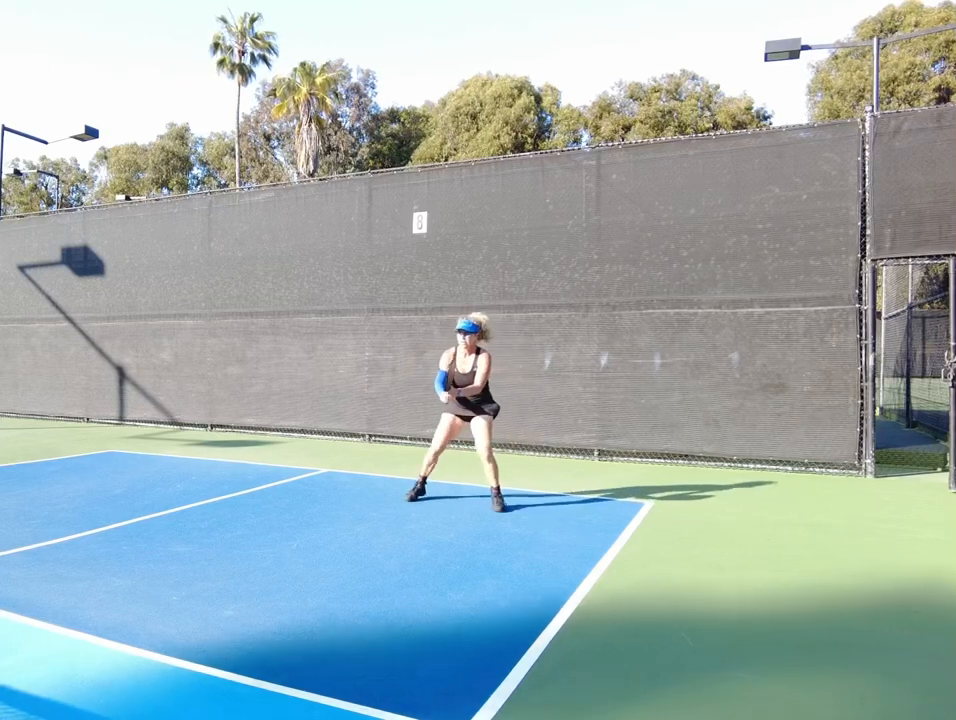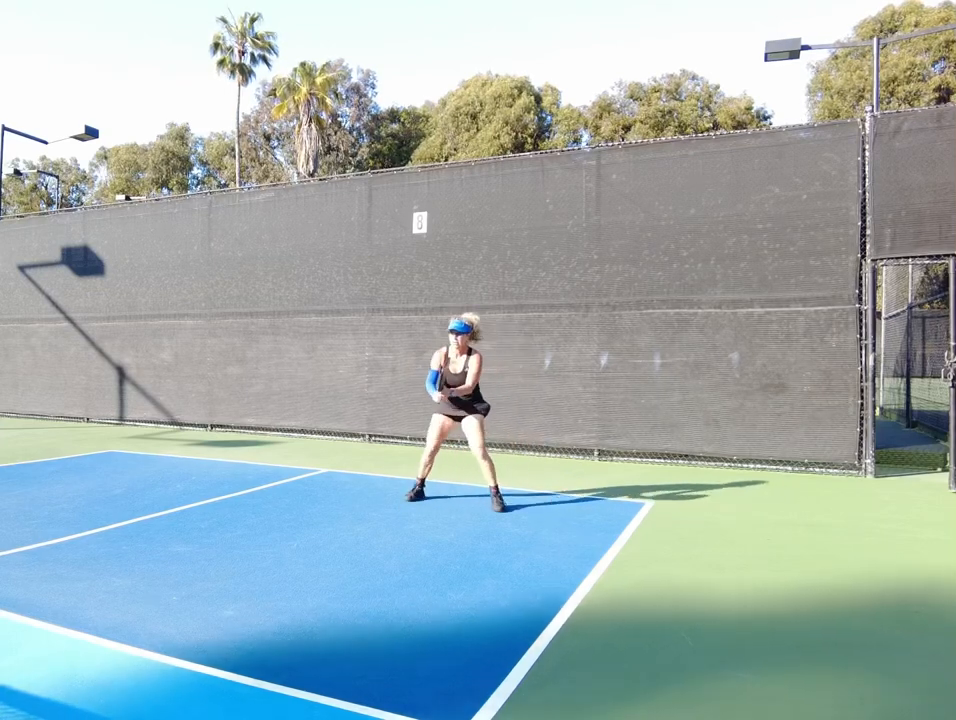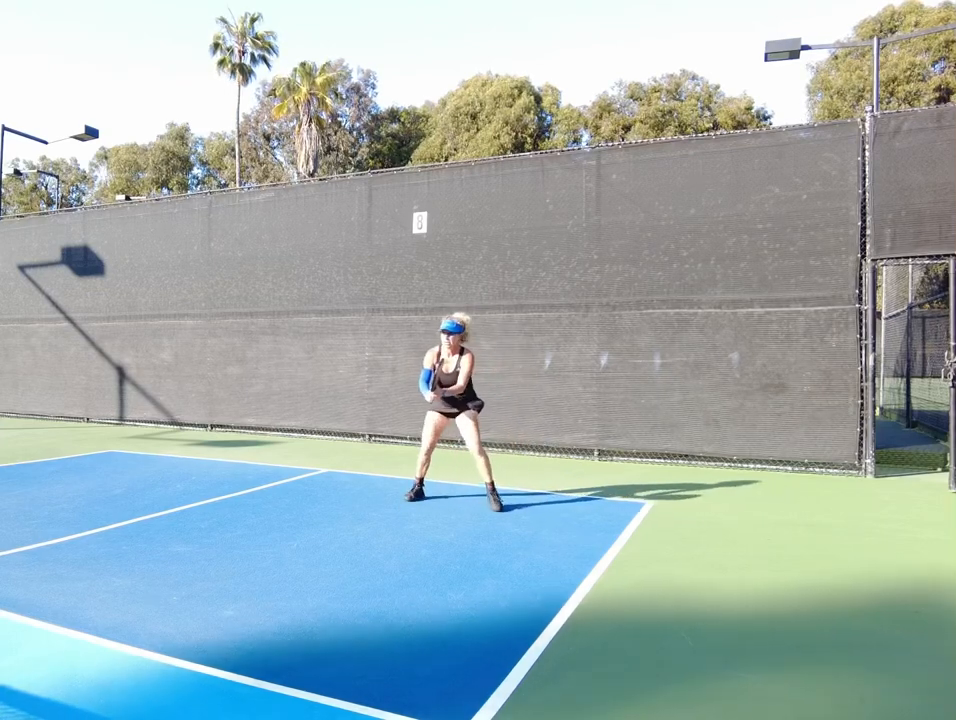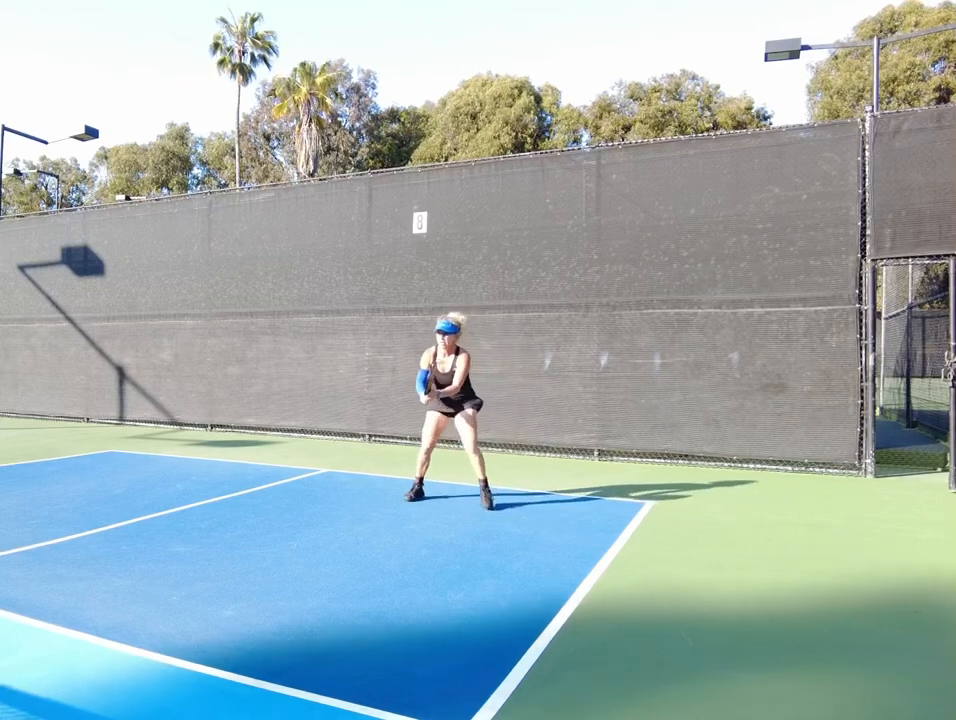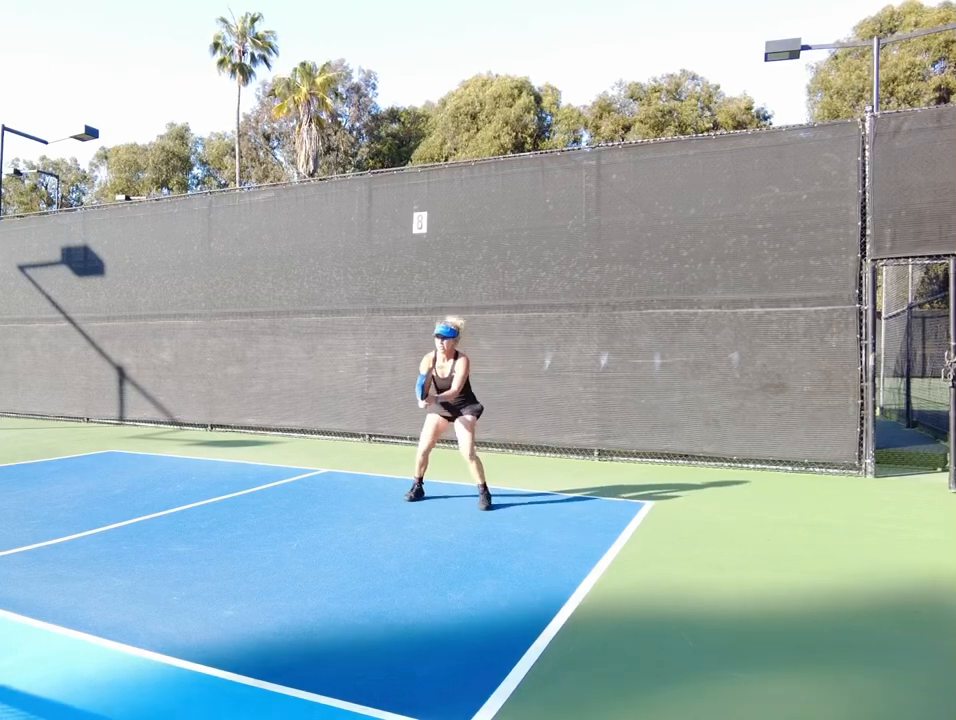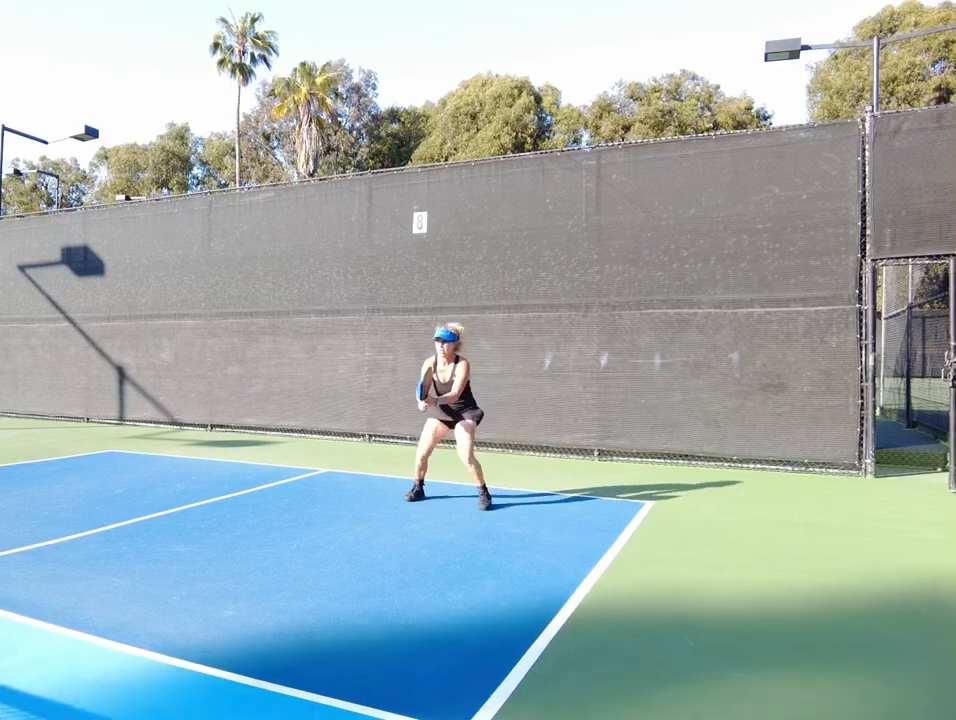
dt=0.1s
person 1, frame 1
left shoulder: (484, 357)
right shoulder: (448, 355)
left elbow: (478, 387)
right elbow: (438, 382)
left wrist: (457, 392)
right wrist: (442, 394)
left hip: (480, 407)
right hip: (455, 407)
left knee: (485, 452)
right knee: (435, 448)
left ankle: (496, 494)
right ankle: (420, 485)
person 1, frame 2
left shoulder: (475, 357)
right shoulder: (440, 354)
left elbow: (469, 387)
right elbow: (430, 382)
left wrist: (449, 392)
right wrist: (435, 394)
left hip: (471, 407)
right hip: (446, 407)
left knee: (479, 450)
right knee: (430, 449)
left ankle: (495, 494)
right ankle: (419, 487)
person 1, frame 3
left shoulder: (467, 356)
right shoulder: (433, 354)
left elbow: (461, 386)
right elbow: (424, 381)
left wrist: (442, 392)
right wrist: (428, 394)
left hip: (465, 404)
right hip: (439, 405)
left knee: (476, 447)
right knee: (426, 447)
left ankle: (491, 491)
right ankle: (418, 487)
person 1, frame 4
left shoulder: (463, 356)
right shoulder: (429, 354)
left elbow: (456, 386)
right elbow: (421, 382)
left wrist: (437, 394)
right wrist: (424, 395)
left hip: (464, 403)
right hip: (439, 404)
left knee: (471, 446)
right knee: (426, 447)
left ankle: (484, 489)
right ankle: (418, 487)
person 1, frame 5
left shoulder: (462, 361)
right shoulder: (429, 359)
left elbow: (455, 391)
right elbow: (421, 386)
left wrist: (435, 398)
right wrist: (422, 399)
left hip: (464, 408)
right hip: (440, 409)
left knee: (467, 452)
right knee: (422, 448)
left ankle: (483, 491)
right ankle: (417, 486)
person 1, frame 6
left shoulder: (463, 365)
right shoulder: (429, 364)
left elbow: (455, 394)
right elbow: (422, 389)
left wrist: (435, 401)
right wrist: (422, 401)
left hip: (464, 413)
right hip: (440, 413)
left knee: (466, 455)
right knee: (421, 452)
left ankle: (483, 492)
right ankle: (418, 488)
